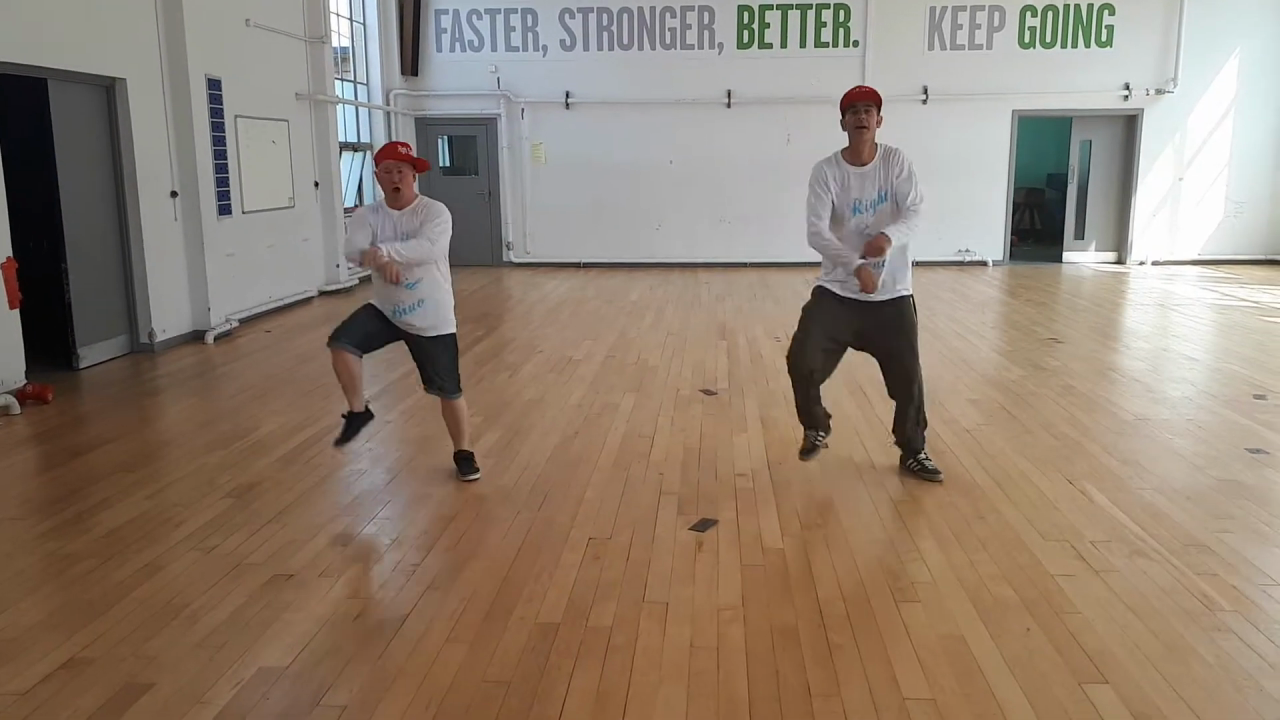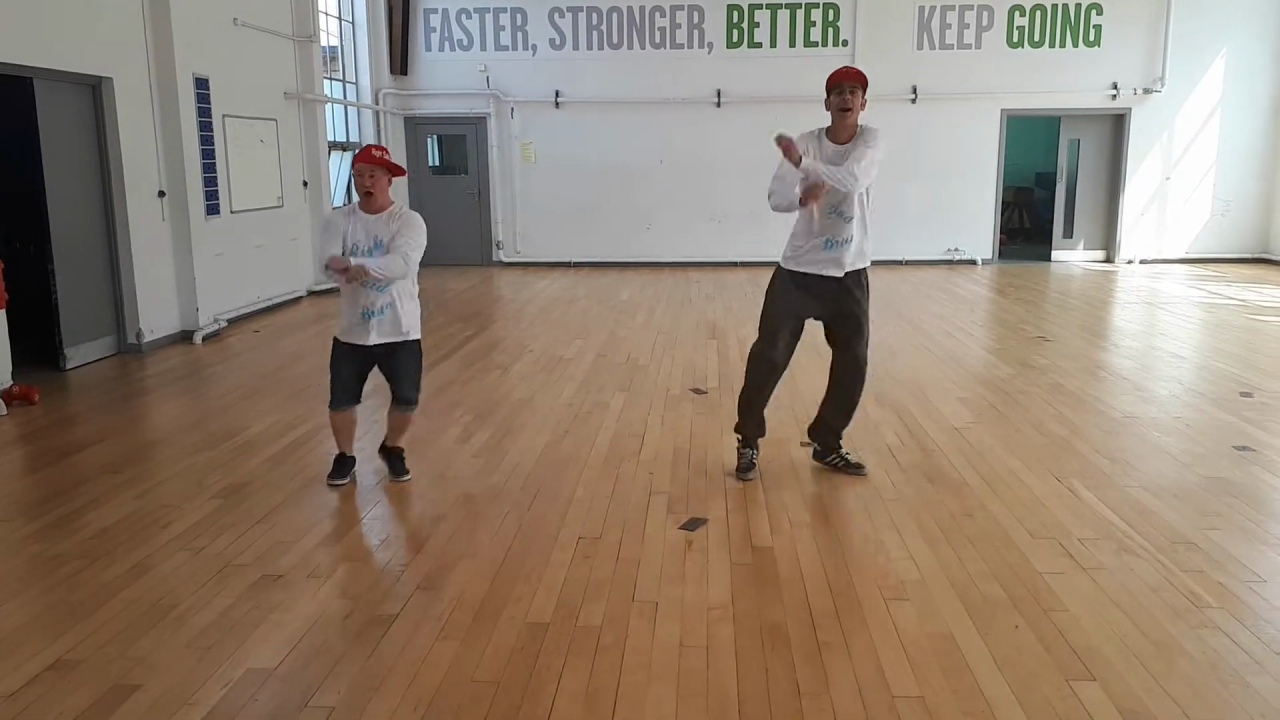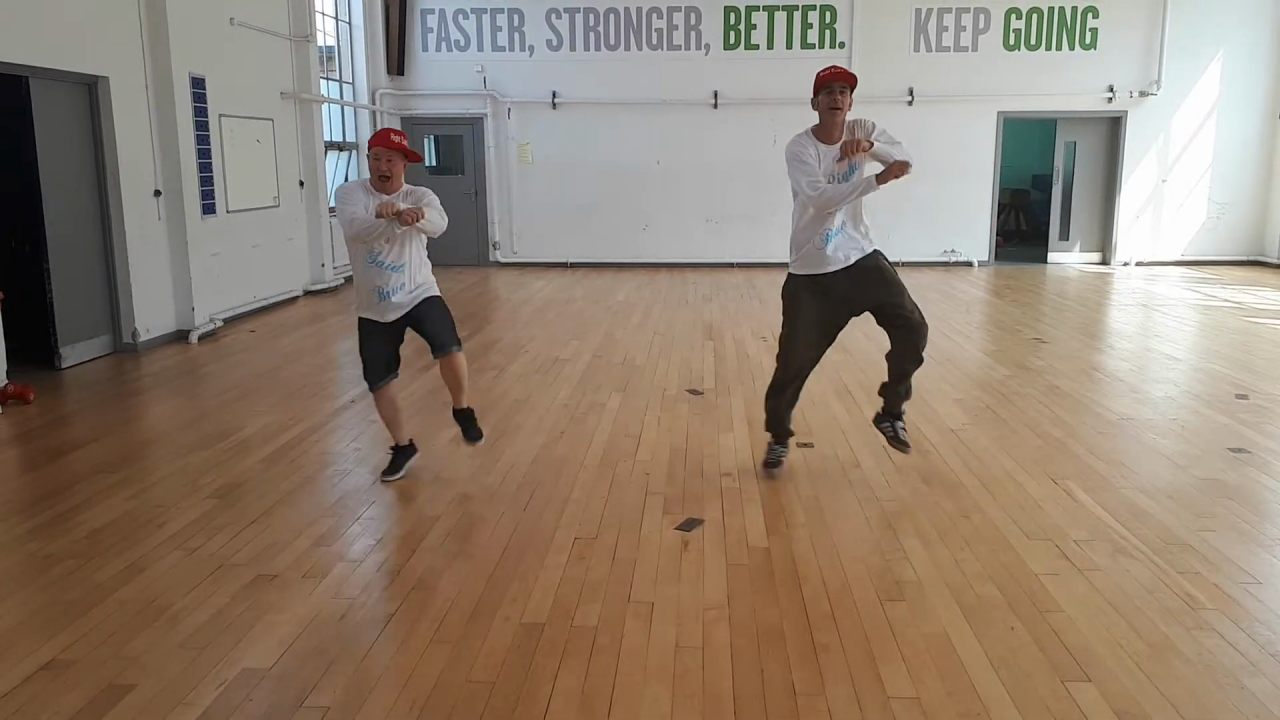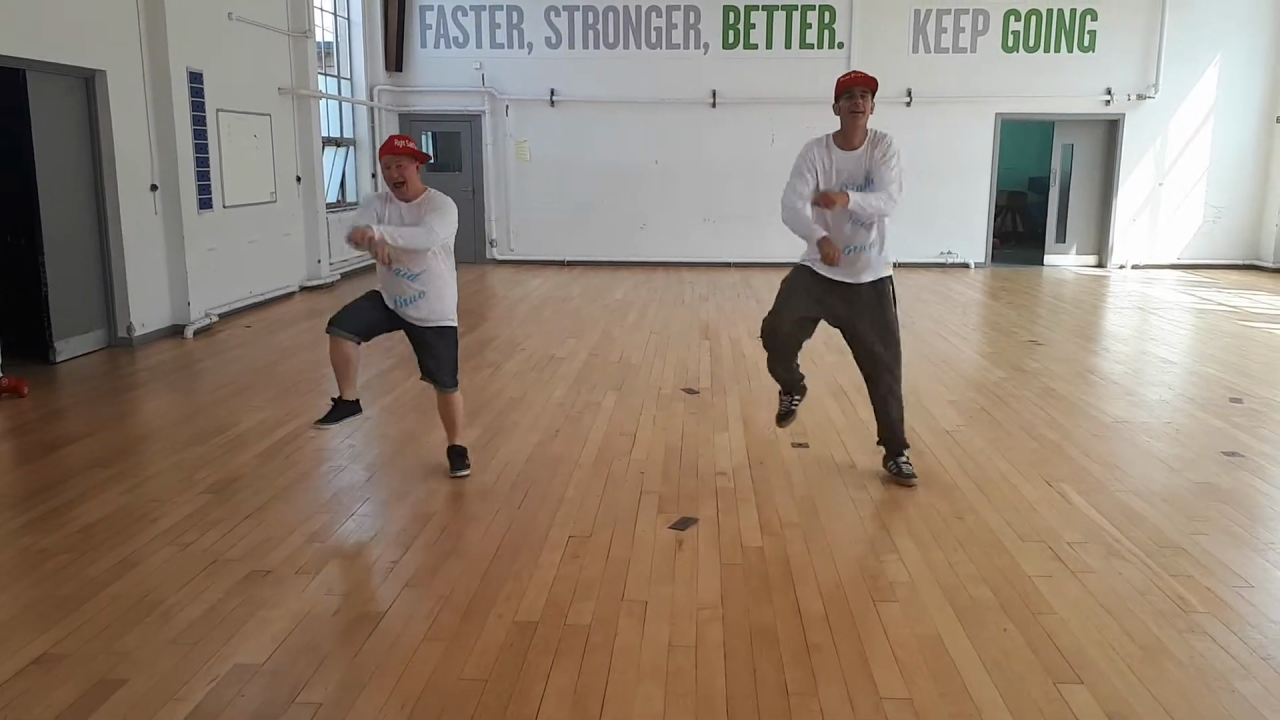
dt=0.3s
person 1, frame 1
left shoulder: (897, 161)
right shoulder: (825, 171)
left elbow: (913, 213)
right elbow: (817, 233)
left wrist: (889, 237)
right wrist: (855, 267)
left hip: (891, 293)
right hip: (837, 290)
left knee: (907, 379)
right knee: (803, 361)
left ankle: (913, 451)
right ankle: (816, 425)
person 1, frame 2
left shoulder: (870, 140)
right shoulder: (803, 142)
left elbow: (850, 182)
right elbow: (777, 198)
left wrist: (804, 159)
right wrist: (804, 189)
left hip: (849, 271)
right hip: (799, 269)
left knee: (852, 366)
right knee: (768, 356)
left ankle: (829, 446)
right ankle: (749, 440)
person 1, frame 3
left shoulder: (865, 130)
right shoulder: (800, 147)
left elbow: (902, 157)
right elbow: (820, 197)
left wrist: (868, 146)
right wrist: (878, 177)
left hip: (860, 258)
right hip: (810, 271)
left knee: (911, 327)
right knee: (794, 359)
left ankle: (891, 412)
right ankle: (778, 437)
person 1, frame 4
left shoulder: (884, 146)
right shoulder: (815, 150)
left elbow: (887, 200)
right elbow: (790, 210)
left wrist: (846, 200)
right wrist: (820, 239)
left hip: (871, 278)
right hip: (818, 269)
left knee: (884, 367)
right knee: (776, 331)
left ankle: (895, 452)
right ankle: (792, 388)
person 2, frame 1
left shoulder: (435, 212)
right shoulder: (367, 215)
left elbow: (428, 248)
right elbow: (354, 249)
left wrist: (382, 251)
right wrist: (374, 259)
left hip: (434, 320)
right hip: (384, 311)
left knee: (449, 391)
right knee: (341, 345)
left ankle: (463, 453)
right ankle: (358, 412)
person 2, frame 2
left shoulder: (409, 222)
right shoulder: (338, 220)
left elbow: (403, 264)
right elbow: (332, 263)
left wrist: (353, 265)
right wrist: (346, 270)
left hip: (399, 329)
right hip: (352, 330)
left knee: (405, 402)
right knee: (342, 403)
left ankle: (393, 449)
right ankle: (345, 458)
person 2, frame 3
left shoulder: (421, 197)
right shoulder: (349, 193)
left elbow: (437, 223)
right elbow: (355, 228)
left wrist: (404, 213)
right wrist: (394, 219)
left hip: (418, 294)
right hip: (374, 306)
left knee: (449, 349)
right knee: (380, 382)
left ankle: (463, 411)
right ankle: (402, 447)
person 2, frame 4
left shoulder: (442, 207)
right shoulder: (377, 203)
left elbow: (424, 239)
right elbow: (356, 234)
left wrist: (377, 234)
right wrist: (371, 240)
left hip: (435, 312)
right hip: (388, 299)
left knee: (446, 385)
right knee: (341, 330)
left ankle: (456, 447)
right ankle: (346, 402)
